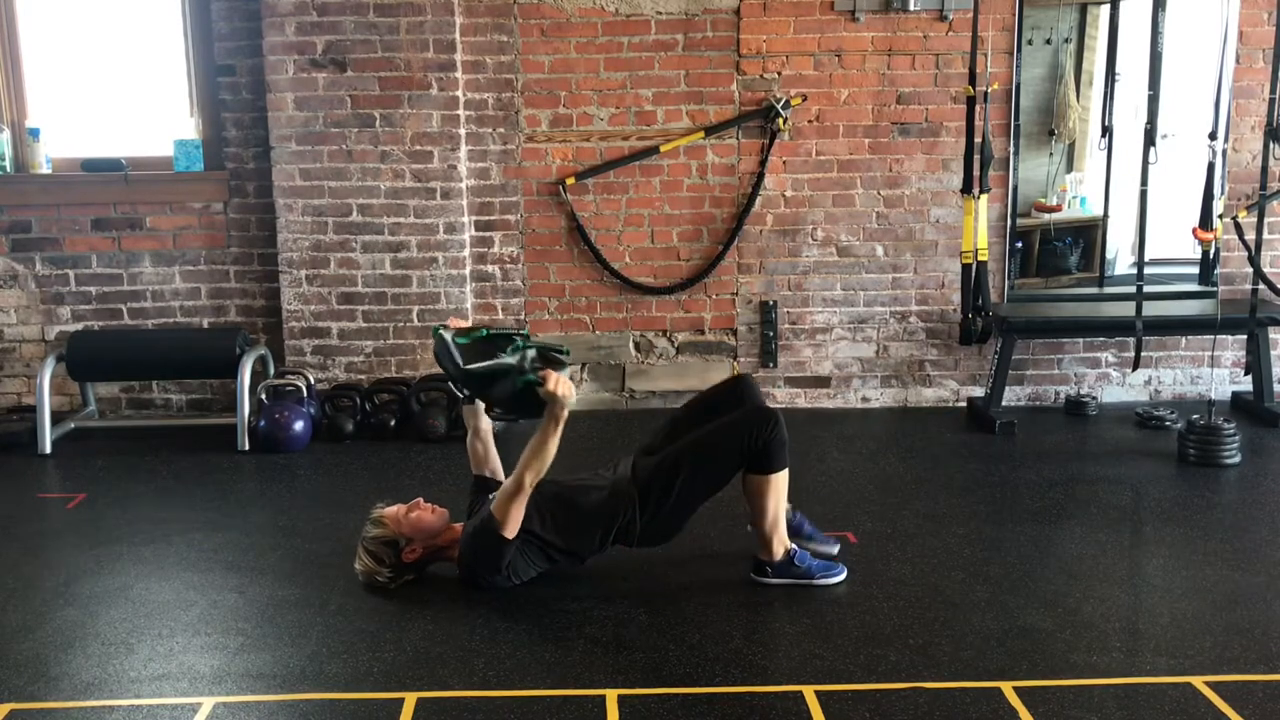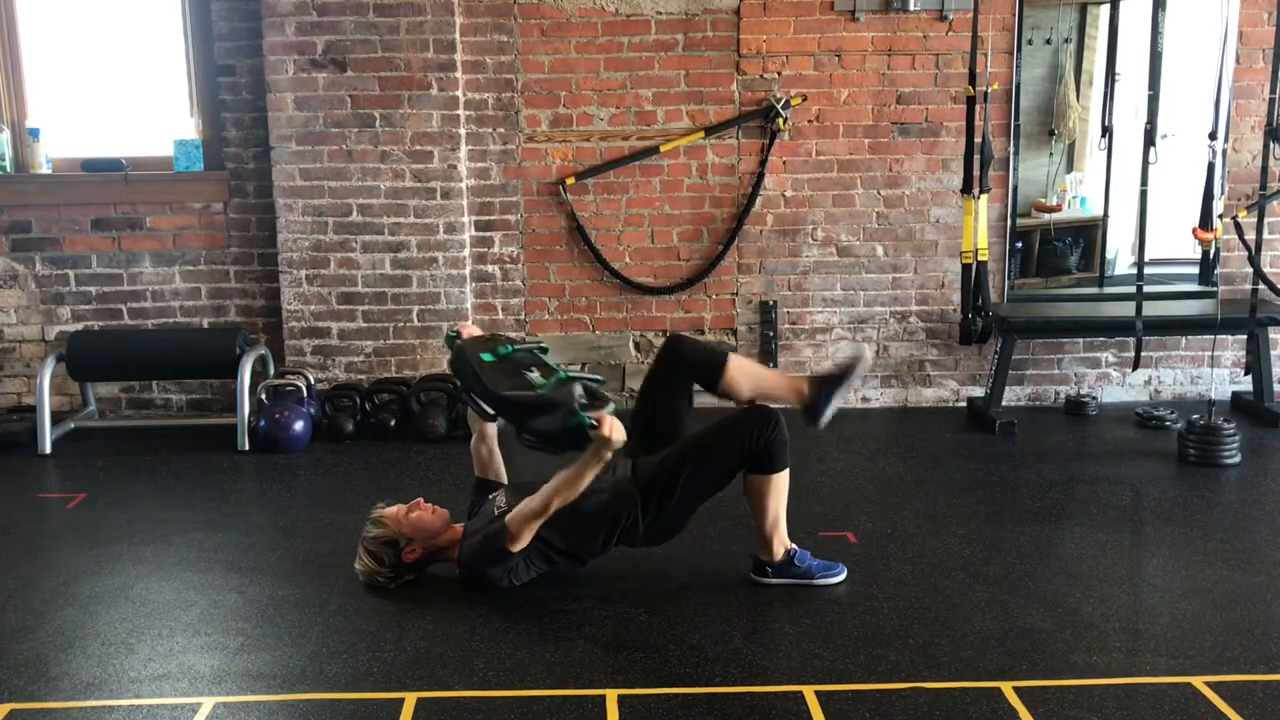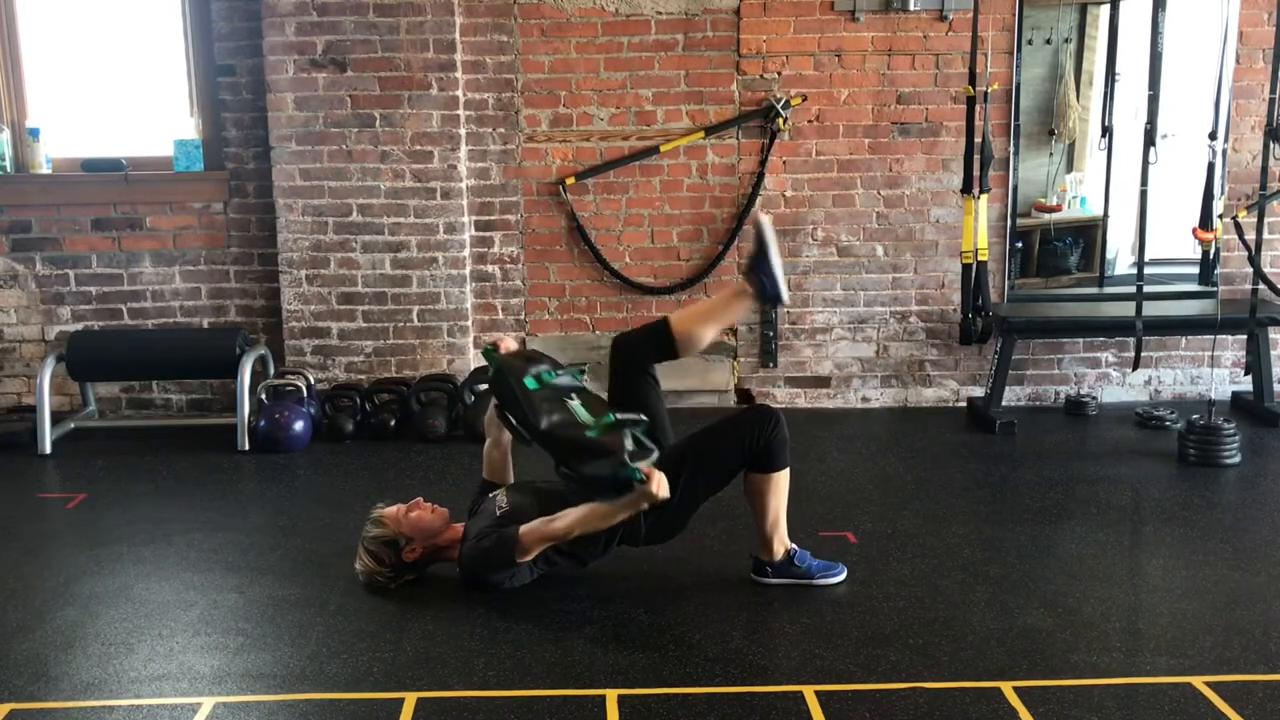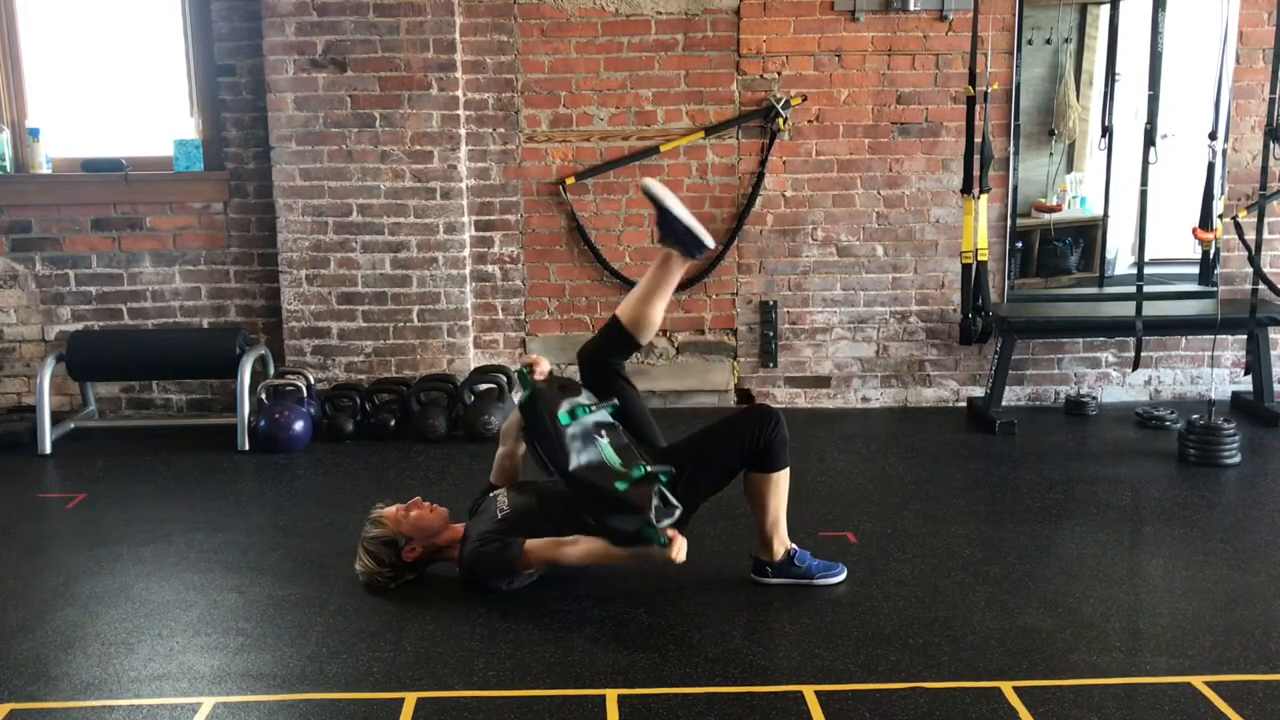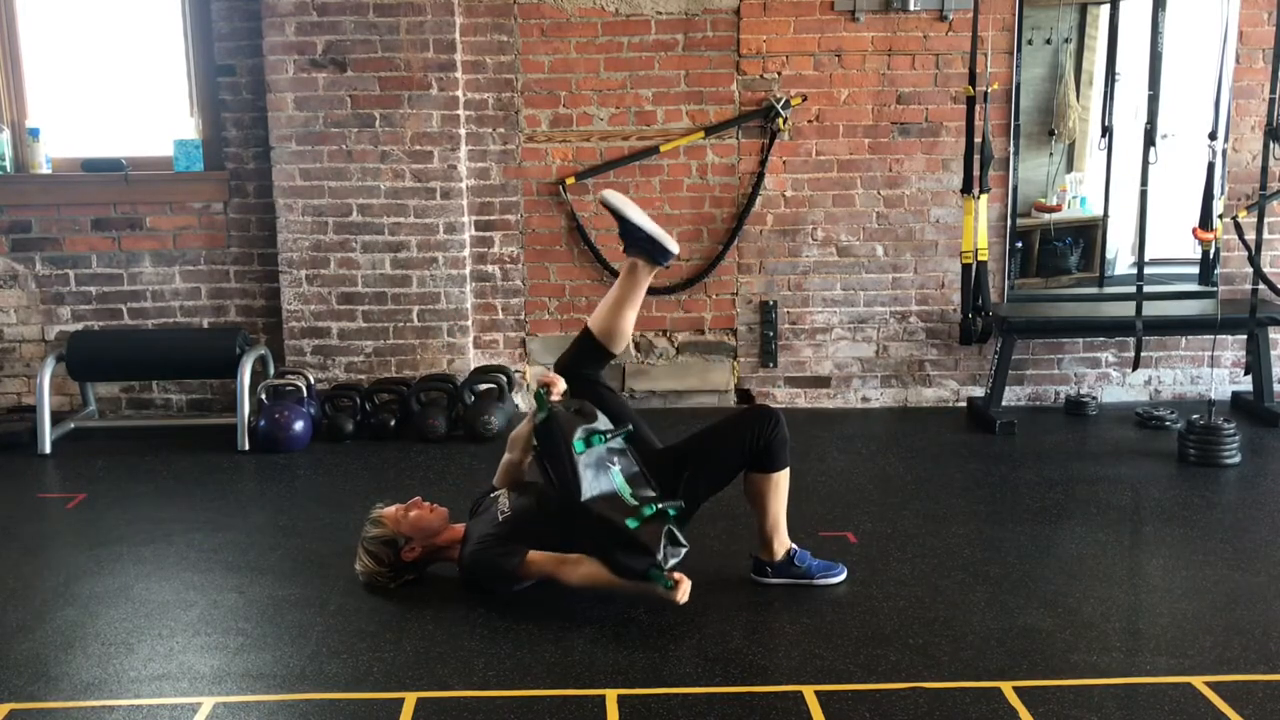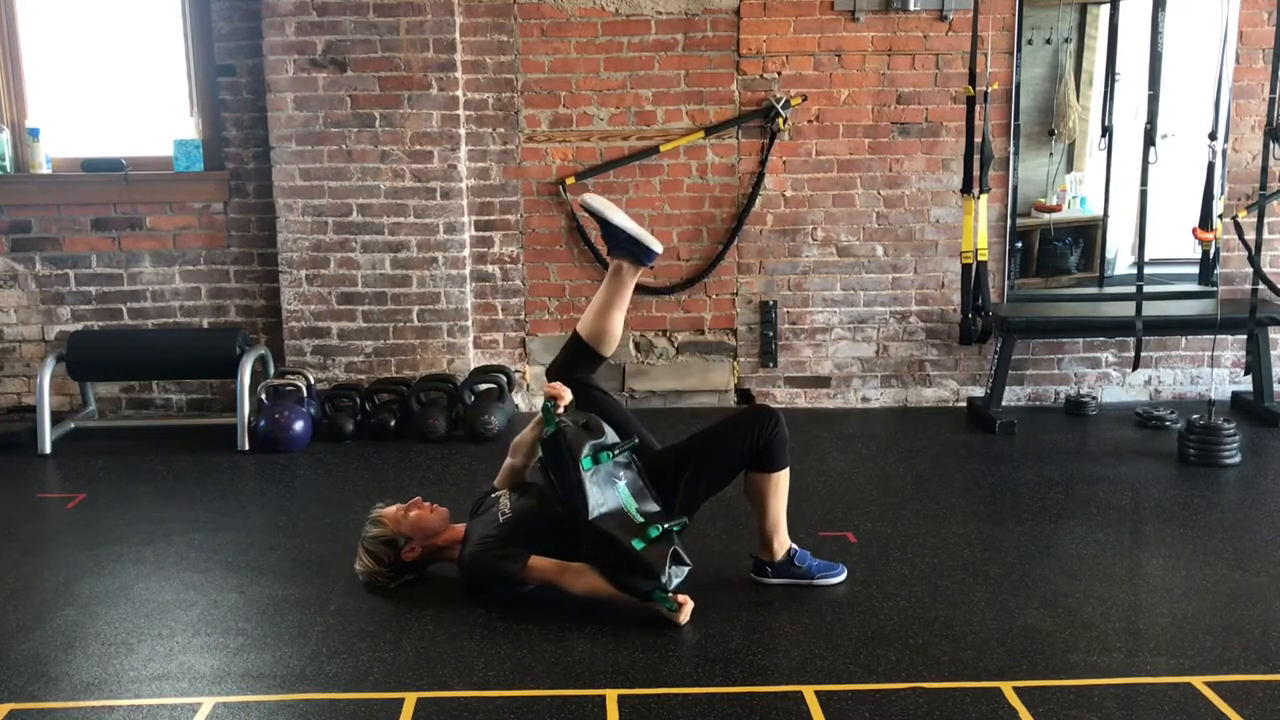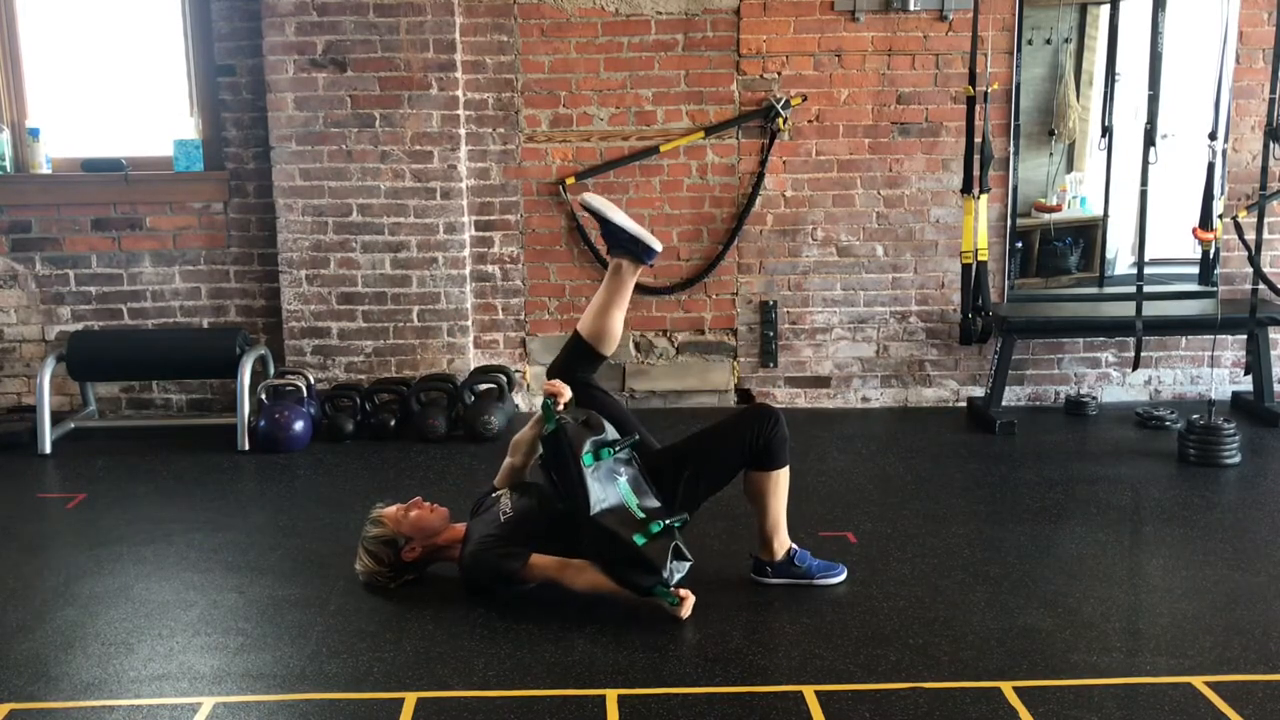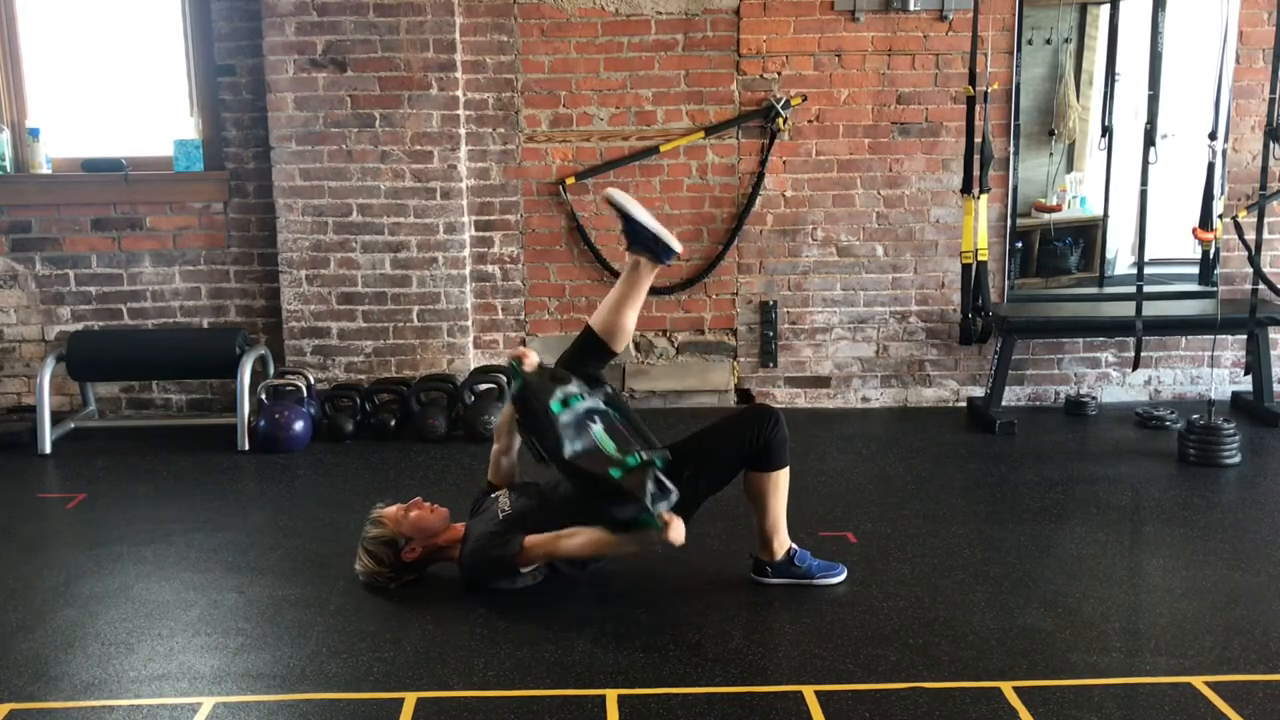
dt=0.3s
person 1, frame 1
left shoulder: (477, 513)
right shoulder: (481, 559)
left elbow: (479, 438)
right elbow: (523, 484)
right wrist: (556, 413)
left hip: (632, 473)
right hip: (645, 504)
left knee: (741, 391)
right knee: (762, 424)
left ankle: (780, 517)
right ankle: (776, 557)
person 1, frame 2
left shoulder: (480, 516)
right shoulder: (481, 559)
left elbow: (483, 438)
right elbow: (542, 508)
right wrist: (599, 453)
left hip: (634, 483)
right hip: (648, 506)
left knee: (680, 354)
right knee: (762, 426)
left ankle: (809, 395)
right ankle: (775, 558)
person 1, frame 3
left shoulder: (482, 513)
right shoulder: (483, 557)
left elbow: (497, 442)
right elbow: (557, 529)
right wrist: (638, 499)
left hip: (635, 469)
right hip: (649, 505)
left knee: (632, 349)
right knee: (762, 424)
left ankle: (754, 288)
right ankle: (776, 559)
person 1, frame 4
left shoulder: (484, 511)
right shoulder: (482, 556)
left elbow: (508, 446)
right elbow: (563, 552)
right wrist: (654, 550)
left knee: (599, 358)
right knee: (763, 423)
left ankle: (679, 250)
right ankle: (775, 558)
person 1, frame 5
left shoulder: (485, 511)
right shoulder: (480, 557)
left elbow: (515, 454)
right elbow: (566, 569)
left wrist: (545, 405)
right wrist: (655, 585)
left knee: (575, 372)
right knee: (762, 423)
left ankle: (643, 261)
right ankle: (776, 557)
person 1, frame 6
left shoulder: (486, 511)
right shoulder: (481, 559)
left elbow: (518, 457)
right elbow: (566, 575)
left wrist: (549, 412)
right wrist: (657, 599)
right hip: (654, 496)
left knee: (567, 375)
right knee: (763, 424)
left ankle: (627, 261)
person 1, frame 7
left shoulder: (486, 513)
right shoulder: (482, 558)
left elbow: (517, 459)
right elbow: (567, 573)
left wrist: (548, 411)
right hip: (653, 496)
left knee: (568, 375)
right knee: (763, 423)
left ankle: (626, 262)
right ankle: (776, 559)
person 1, frame 8
left shoulder: (484, 514)
right shoulder: (482, 558)
left elbow: (504, 447)
right elbow: (560, 544)
right wrist: (650, 531)
left knee: (573, 372)
right knee: (763, 423)
left ankle: (646, 259)
right ankle: (776, 558)
